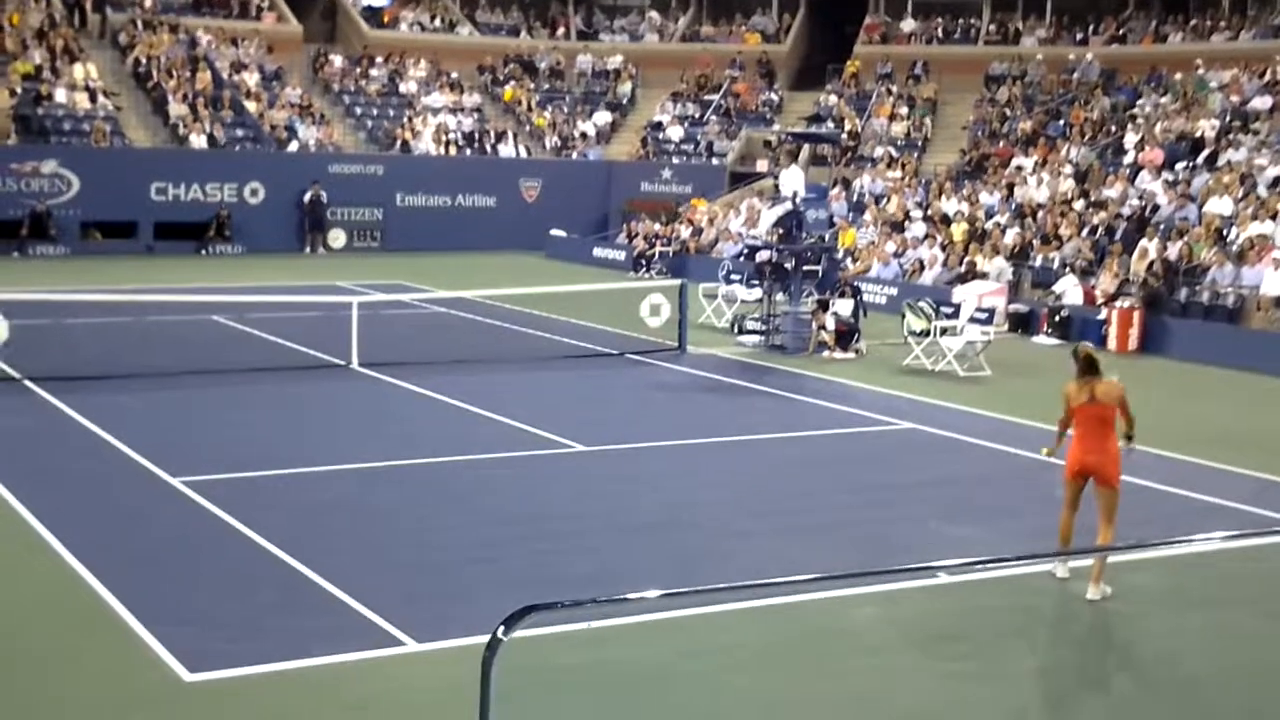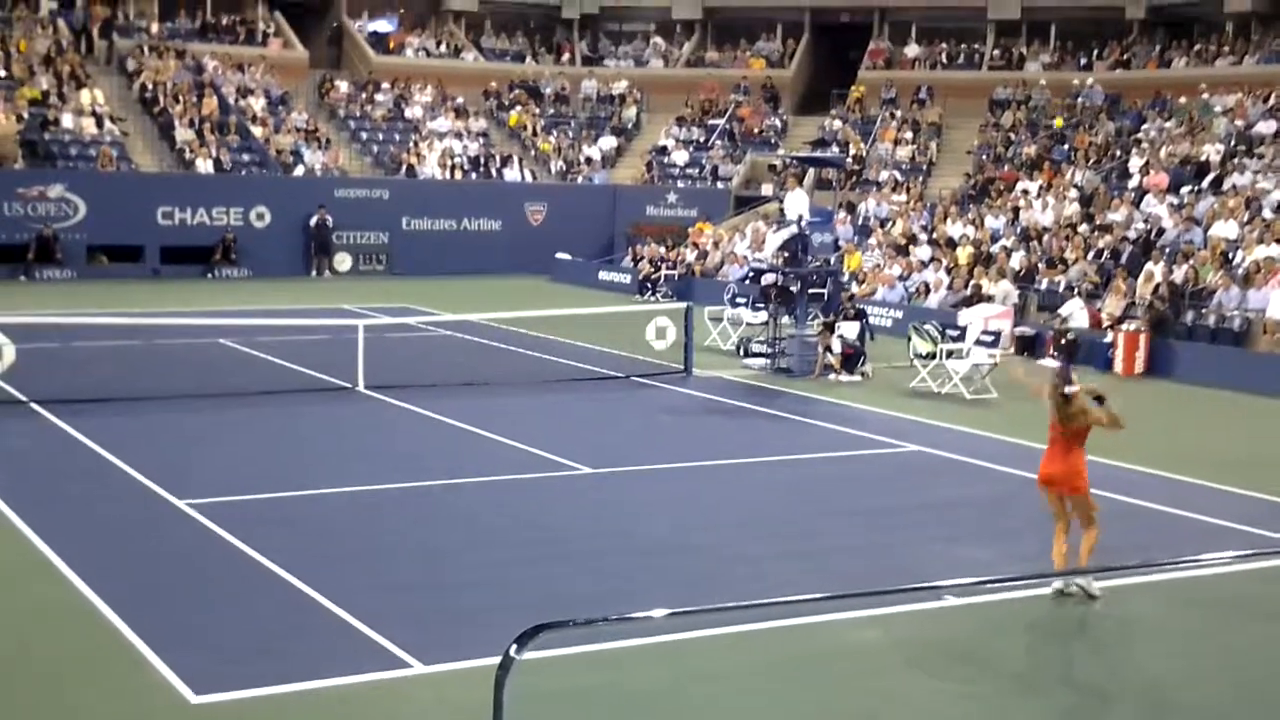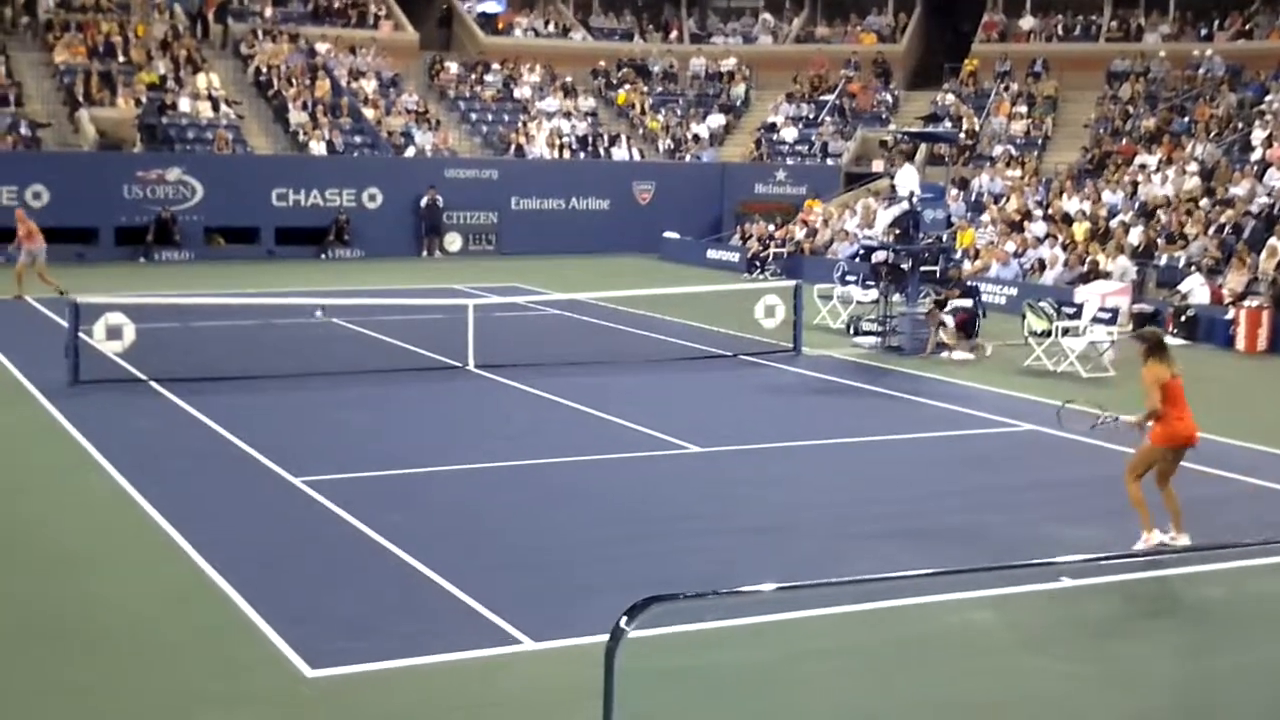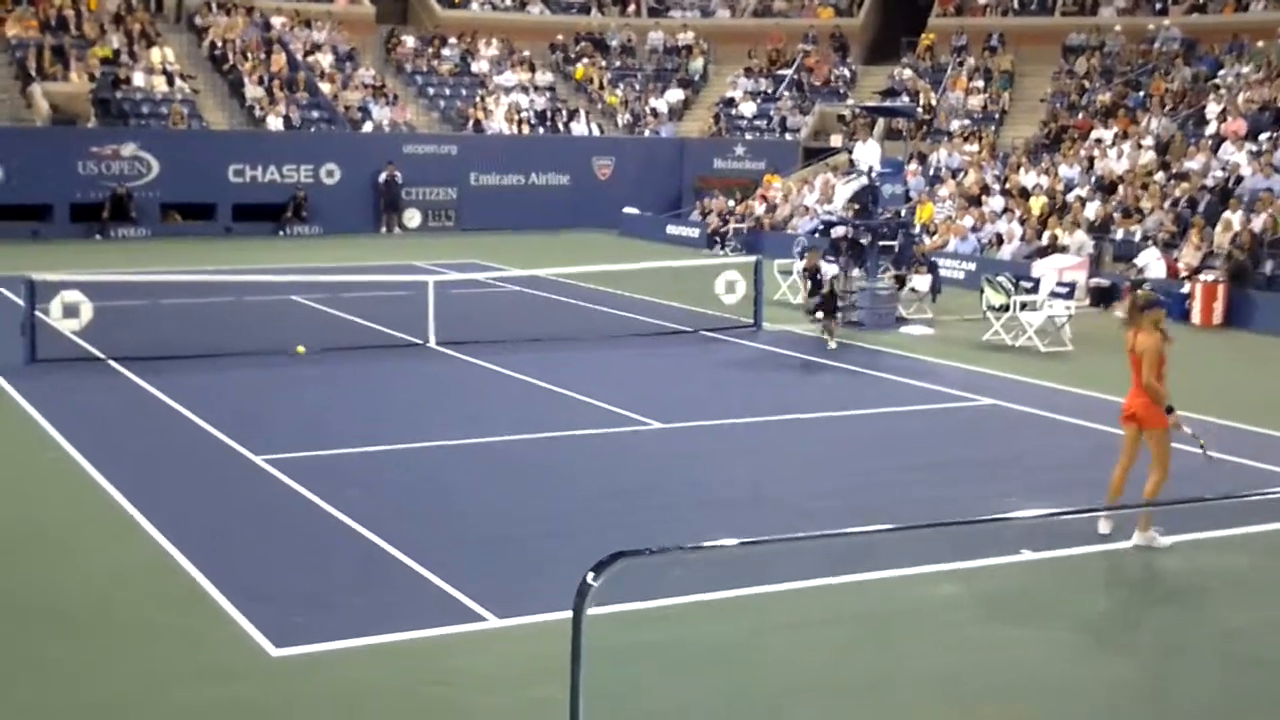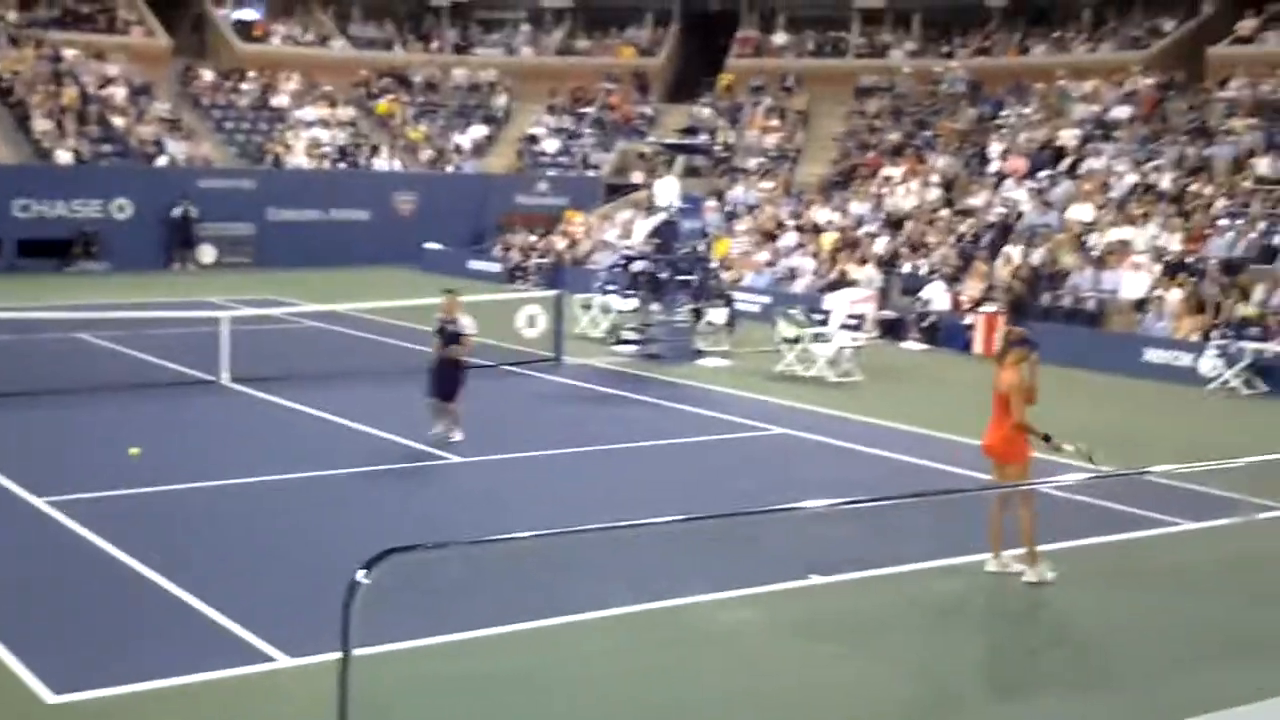
dt=1s
person 1, frame 1
left shoulder: (1070, 390)
right shoulder: (1114, 387)
right elbow: (1129, 420)
left wrist: (1057, 442)
right wrist: (1129, 437)
left hip: (1078, 457)
right hip: (1106, 459)
left knee: (1069, 509)
right knee: (1106, 524)
left ankle: (1061, 564)
right ankle: (1095, 584)
person 1, frame 2
left shoulder: (1055, 400)
right shoulder: (1084, 411)
left elbow: (1038, 388)
right elbow: (1116, 424)
right wrist: (1100, 401)
left hip: (1048, 472)
right hip: (1070, 473)
left knee: (1062, 527)
right knee: (1090, 527)
left ankle: (1060, 577)
right ankle: (1082, 576)
person 1, frame 3
left shoulder: (1149, 370)
right shoulder: (1170, 366)
left elbow: (1156, 408)
left wrist: (1141, 419)
right wrist: (1150, 418)
left hip: (1168, 430)
right hip: (1187, 430)
left knee: (1132, 477)
right knee: (1162, 481)
left ankle: (1150, 533)
right ankle: (1179, 534)
person 1, frame 4
left shoulder: (1134, 333)
right shoulder: (1152, 339)
left elbow: (1165, 340)
right elbow: (1149, 381)
left wrist: (1157, 324)
right wrist: (1169, 409)
left hip: (1135, 403)
right hip: (1151, 406)
left knee: (1125, 463)
right knee: (1160, 471)
left ankle: (1106, 519)
right ankle: (1143, 531)
person 1, frame 5
left shoulder: (1004, 371)
right shoulder: (1015, 377)
left elbow: (1028, 399)
right elbow: (1018, 419)
left wrist: (1030, 369)
right wrist: (1045, 437)
left hip: (995, 438)
right hip: (1011, 442)
left knee: (1002, 499)
right knee: (1026, 503)
left ankle: (995, 557)
right ankle: (1033, 566)
